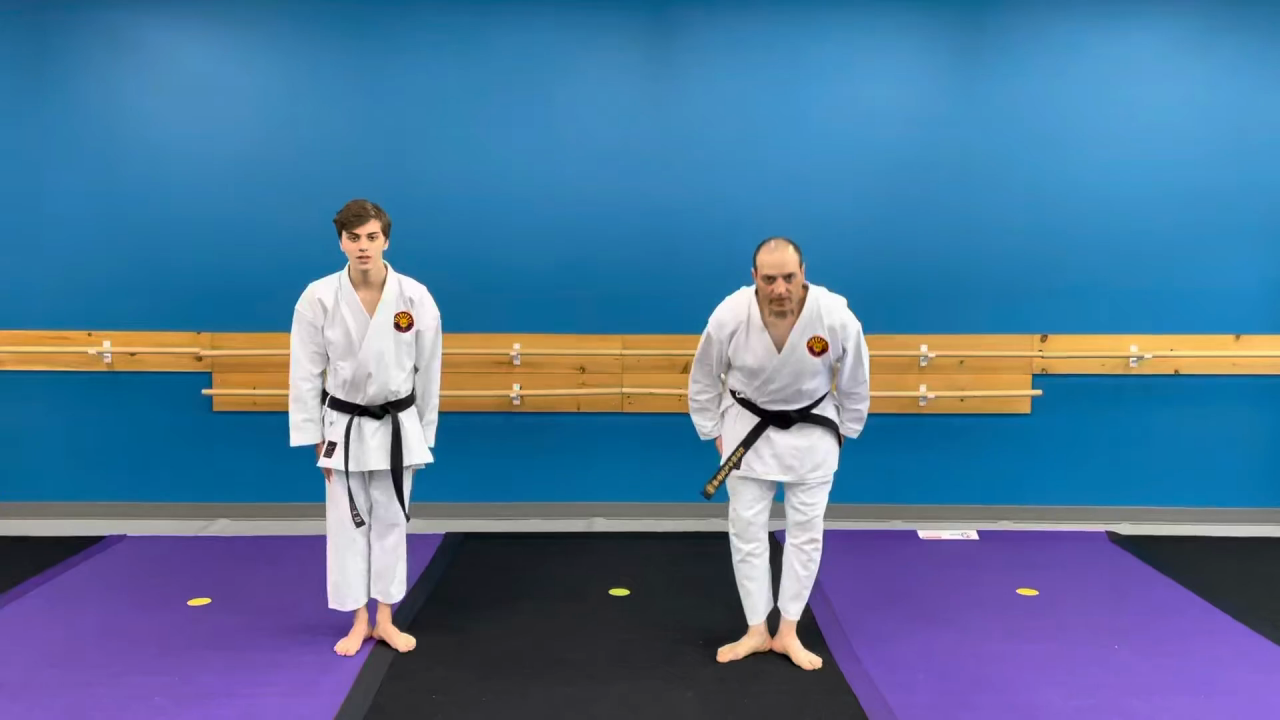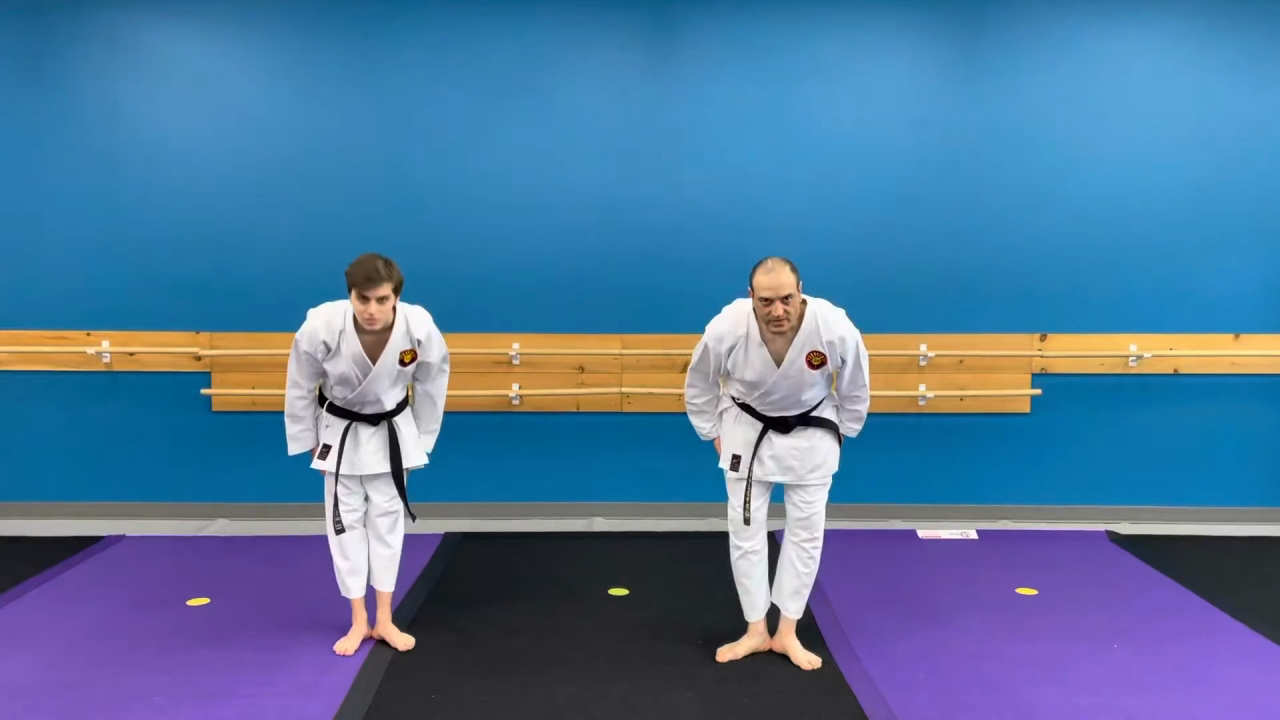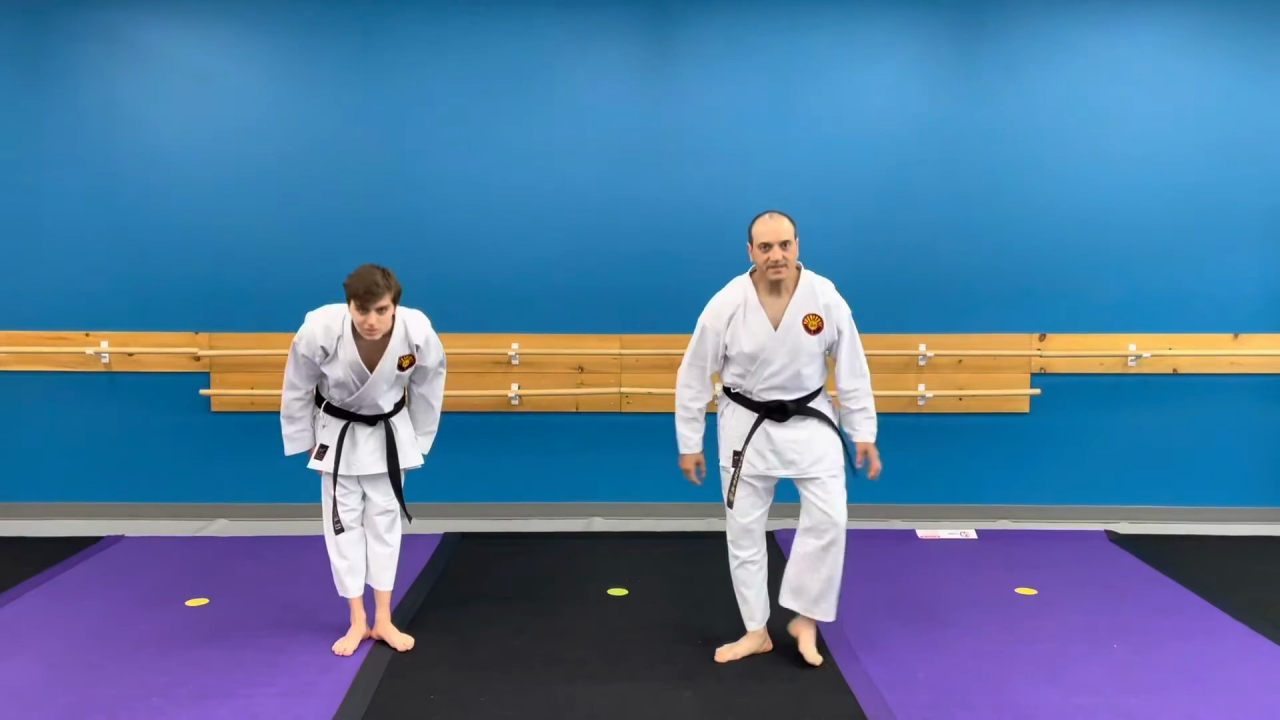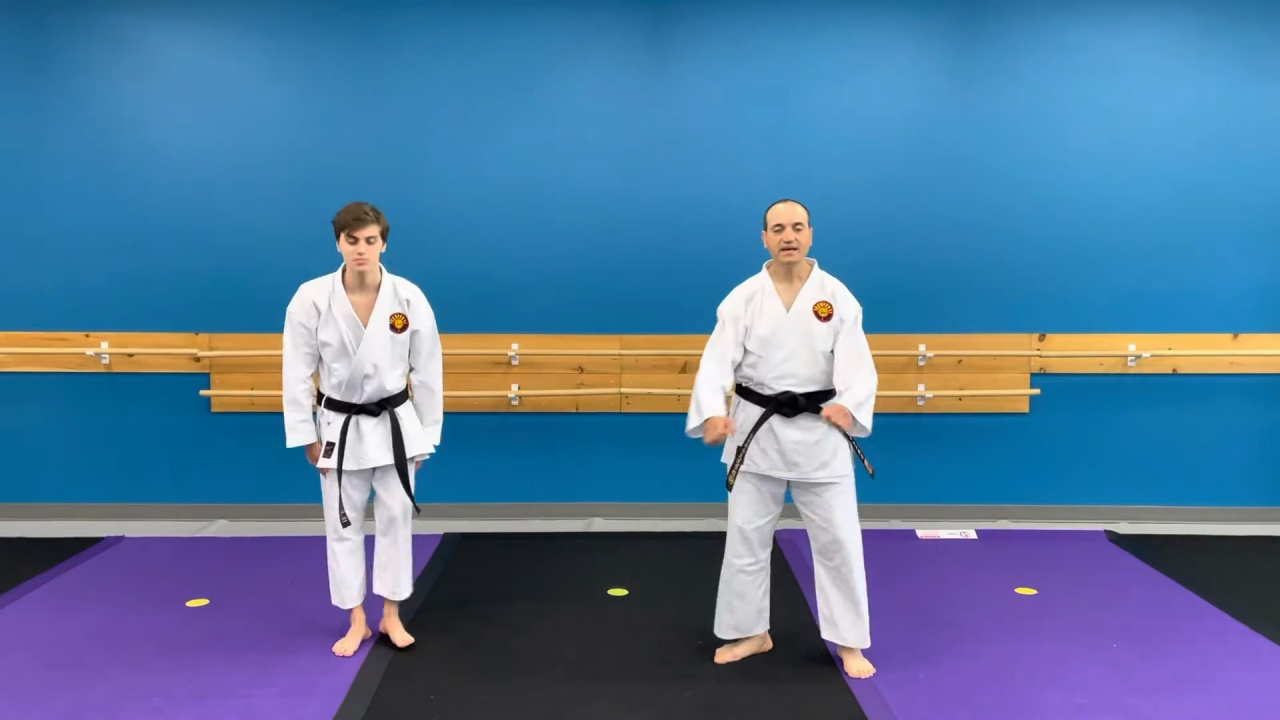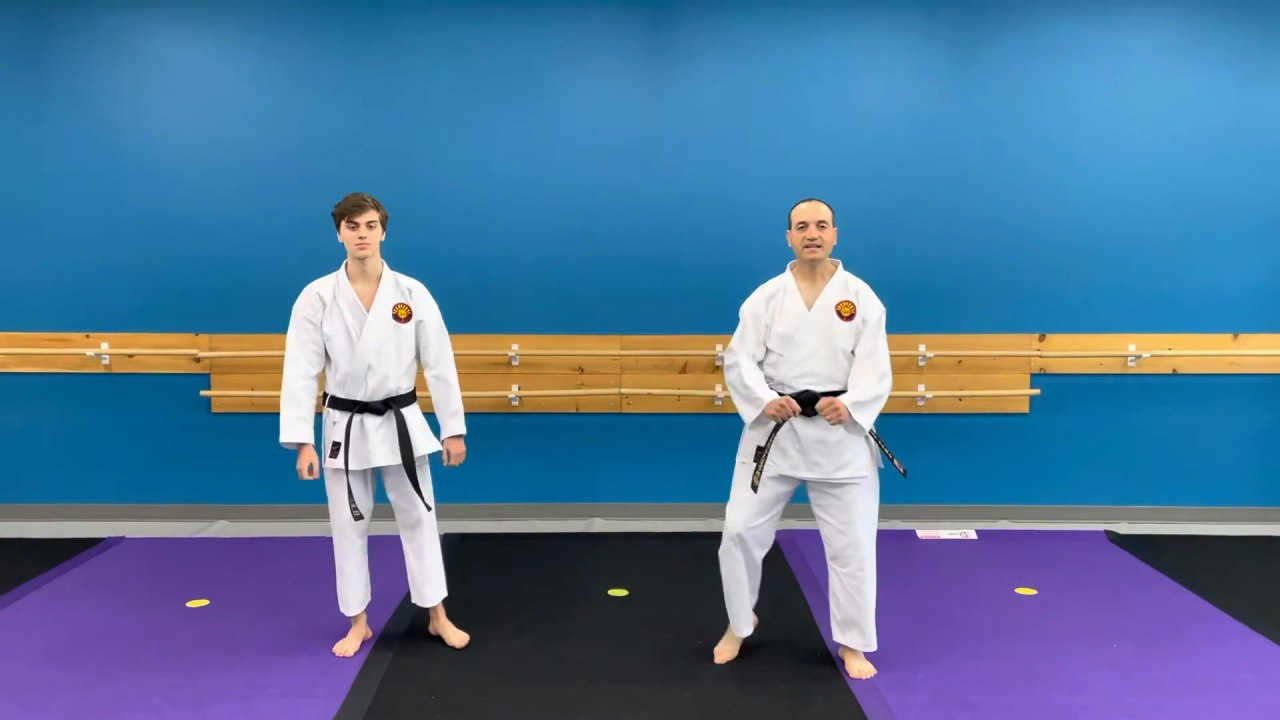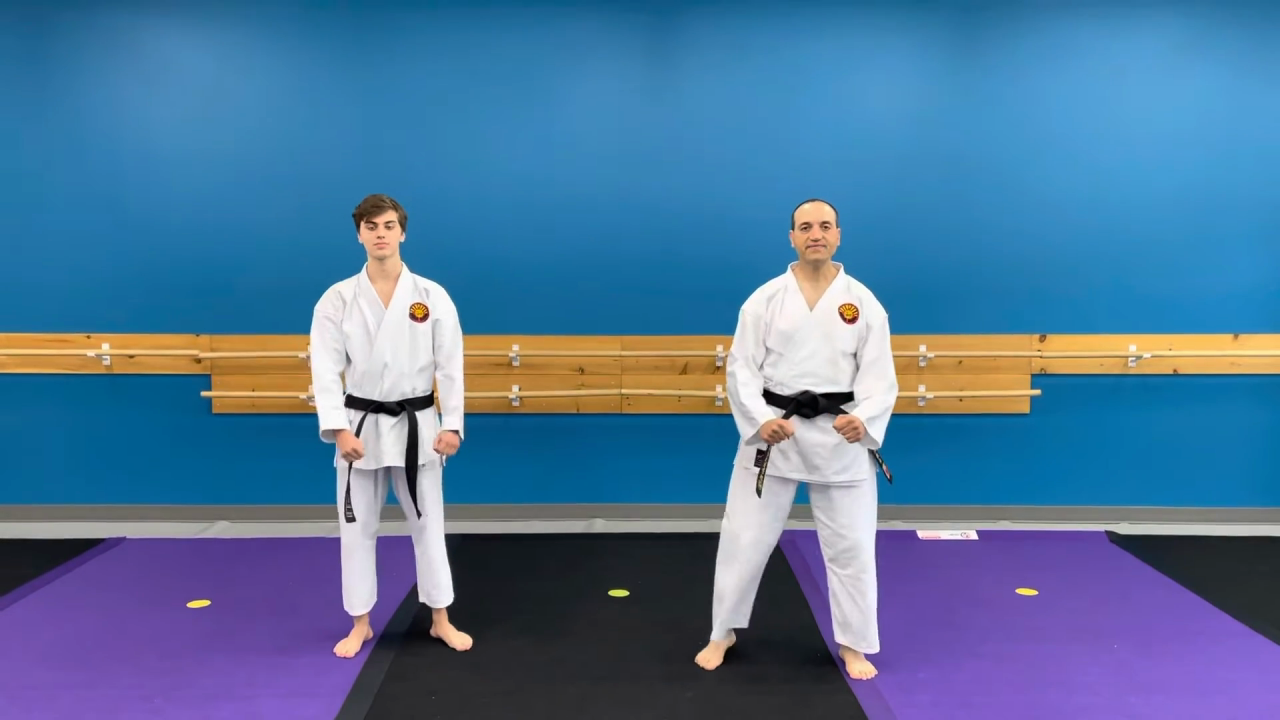
dt=0.3s
person 1, frame 1
left shoulder: (836, 317)
right shoulder: (729, 316)
left elbow: (854, 382)
right elbow: (704, 378)
left wrist: (844, 430)
right wrist: (714, 430)
left hip: (811, 431)
right hip: (749, 429)
left knee: (806, 529)
right knee: (746, 527)
left ankle: (788, 631)
right ankle: (756, 630)
person 1, frame 2
left shoulder: (836, 328)
right shoulder: (725, 329)
left elbow: (854, 387)
right elbow: (700, 384)
left wrist: (841, 432)
right wrist: (714, 431)
left hip: (810, 432)
right hip: (748, 429)
left knee: (806, 530)
right knee: (746, 529)
left ankle: (787, 631)
right ankle: (757, 629)
person 1, frame 3
left shoulder: (826, 299)
right shoulder: (725, 306)
left elbow: (852, 372)
right elbow: (694, 376)
left wrist: (863, 433)
right wrist: (690, 443)
left hip: (807, 425)
right hip: (745, 426)
left knee: (826, 521)
right knee: (744, 531)
left ankle: (804, 620)
right ankle: (756, 631)
person 1, frame 4
left shoulder: (837, 296)
right shoulder: (743, 298)
left elbow: (857, 364)
right elbow: (717, 360)
left wrist: (850, 406)
right wrist: (713, 412)
left hip: (820, 431)
right hip: (755, 431)
left knee: (838, 540)
right knee: (746, 538)
left ankle: (850, 641)
right ankle: (753, 632)
person 1, frame 5
left shoulder: (861, 297)
right shoulder: (766, 297)
left elbow: (876, 371)
right elbow: (739, 359)
left wrist: (849, 406)
right wrist: (765, 401)
left hip: (841, 434)
right hip: (775, 429)
left knee: (852, 543)
right knee: (742, 530)
left ankle: (852, 643)
right ankle: (740, 622)
person 1, frame 6
left shoulder: (863, 302)
right shoulder: (765, 299)
left elbow: (879, 374)
right elbow: (741, 367)
left wrist: (864, 418)
right wrist: (760, 420)
left hip: (840, 435)
right hip: (771, 431)
left knee: (852, 545)
right knee: (744, 538)
left ankle: (854, 643)
right ankle: (723, 632)
person 2, frame 1
left shoulder: (416, 296)
right shoulder: (318, 297)
left elbow: (428, 371)
right elbow: (305, 372)
left wrist: (423, 433)
right wrist: (314, 436)
left hip: (396, 425)
right hip: (344, 426)
left knee: (391, 522)
right knee: (347, 523)
left ankle: (384, 620)
right ankle: (359, 622)
person 2, frame 2
left shoulder: (421, 328)
right shoulder: (320, 327)
left elbow: (432, 384)
right elbow: (300, 389)
left wrist: (422, 439)
right wrist: (309, 440)
left hip: (390, 429)
right hip: (340, 429)
left knee: (387, 518)
right knee: (345, 518)
left ankle: (383, 618)
right ankle: (359, 620)
person 2, frame 3
left shoulder: (418, 332)
right shoulder: (318, 330)
left elbow: (428, 387)
right elbow: (296, 392)
left wrist: (418, 442)
right wrist: (305, 442)
left hip: (388, 430)
right hip: (337, 430)
left knee: (384, 519)
right knee: (343, 520)
left ankle: (383, 619)
right ankle: (358, 621)
person 2, frame 4
left shoulder: (408, 296)
right shoulder: (311, 298)
left elbow: (427, 369)
right elbow: (297, 373)
left wrist: (429, 434)
right wrist: (307, 436)
left hip: (393, 422)
right hip: (340, 425)
left knee: (396, 517)
right knee: (343, 524)
left ankle: (391, 614)
right ankle: (356, 621)
person 2, frame 5
left shoulder: (412, 292)
right shoulder: (316, 296)
left elbow: (439, 363)
right elbow: (300, 370)
left wrist: (453, 428)
right wrist: (302, 441)
left hip: (401, 423)
right hip: (346, 427)
left knee: (419, 519)
right knee: (348, 527)
left ankle: (437, 616)
right ankle: (358, 624)
person 2, frame 6
left shoulder: (432, 295)
right shoulder: (336, 299)
left elbow: (450, 365)
right elbow: (326, 369)
left wrist: (452, 424)
right wrist: (339, 429)
left hip: (417, 425)
right hip: (361, 427)
left knee: (428, 523)
right knee: (357, 526)
left ankle: (441, 619)
right ankle: (360, 623)
